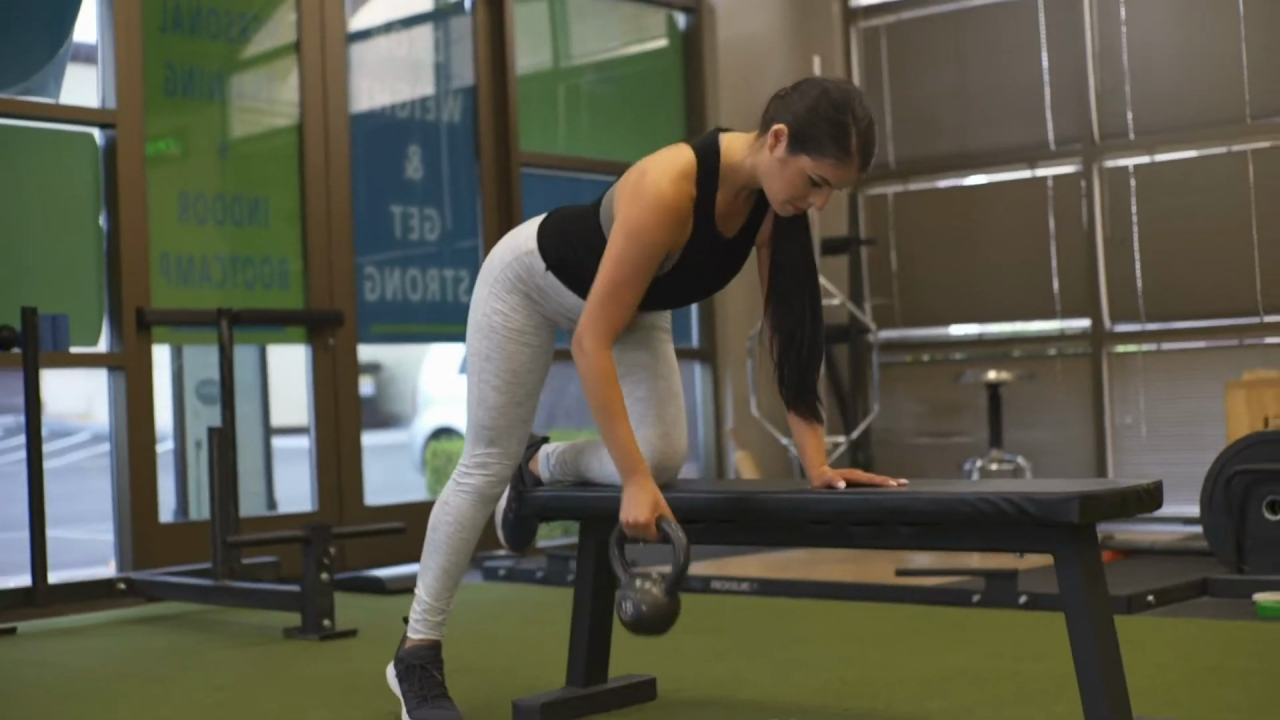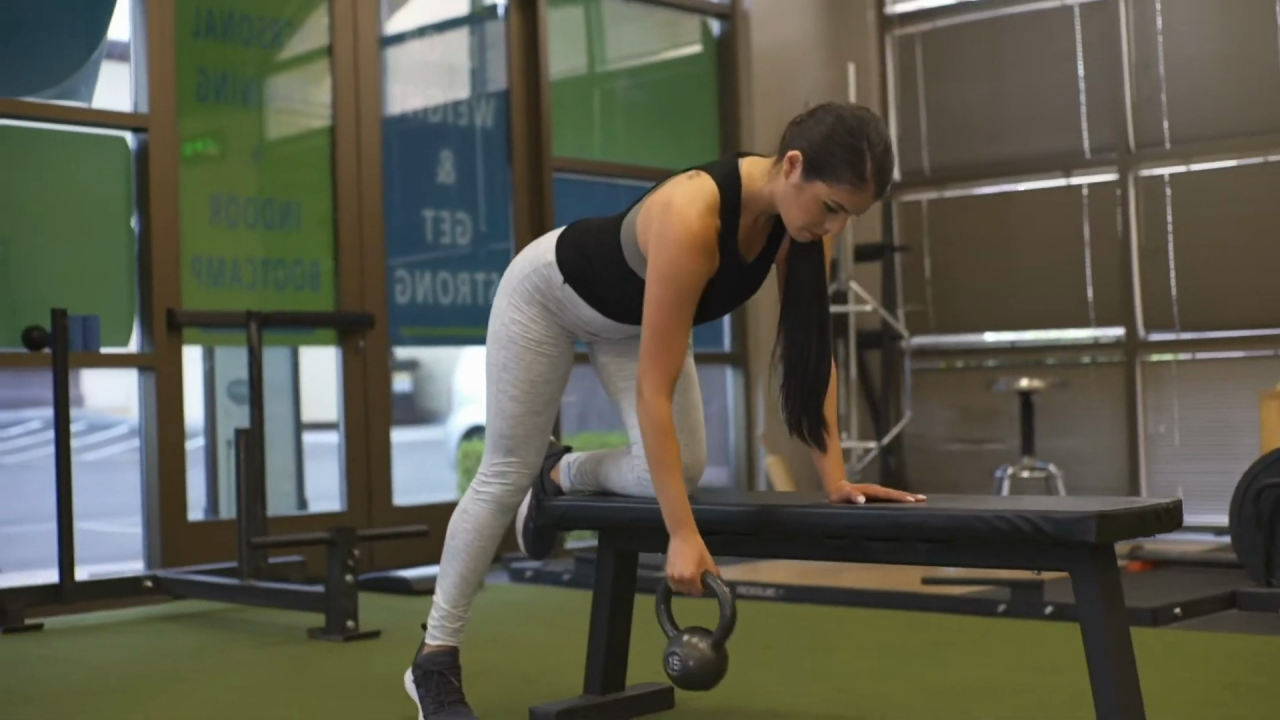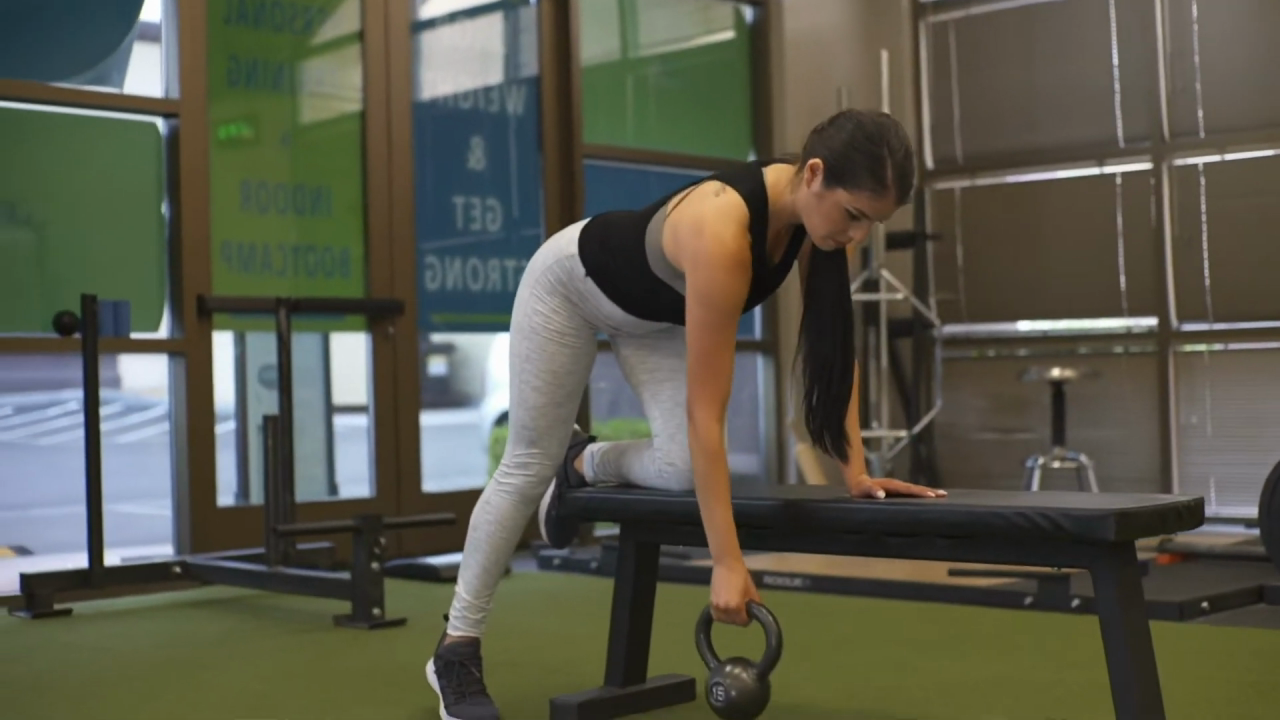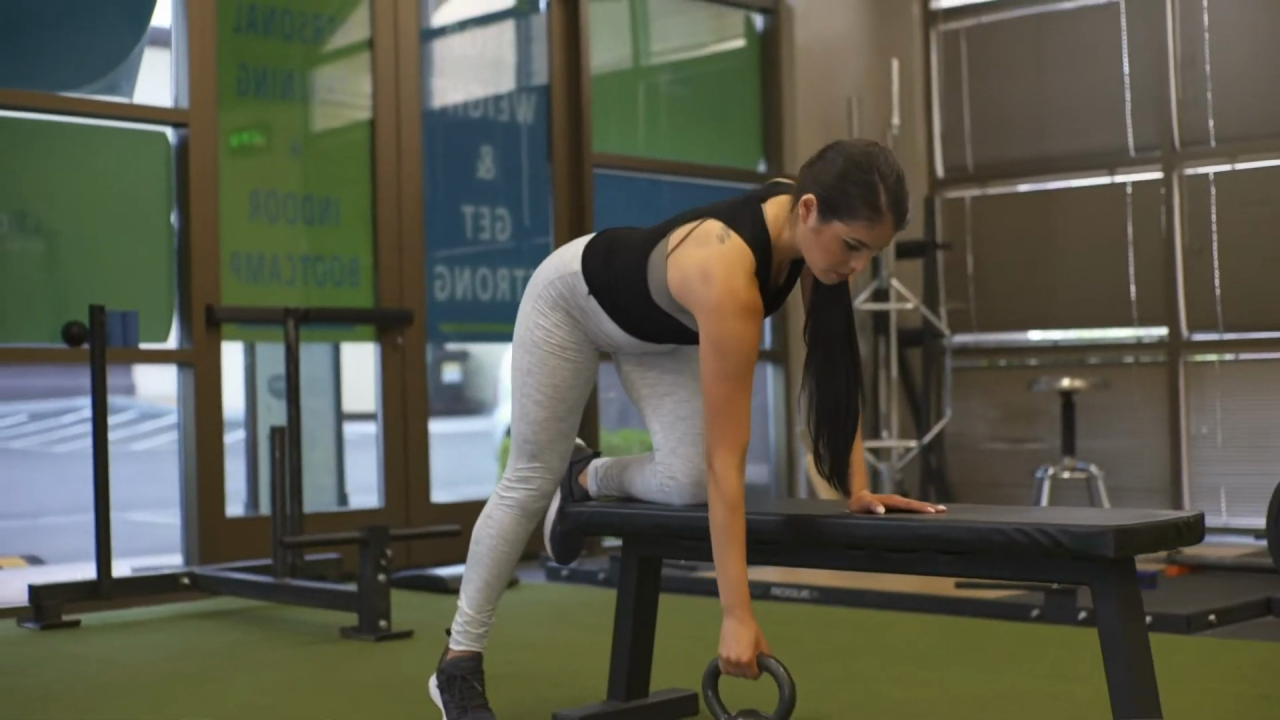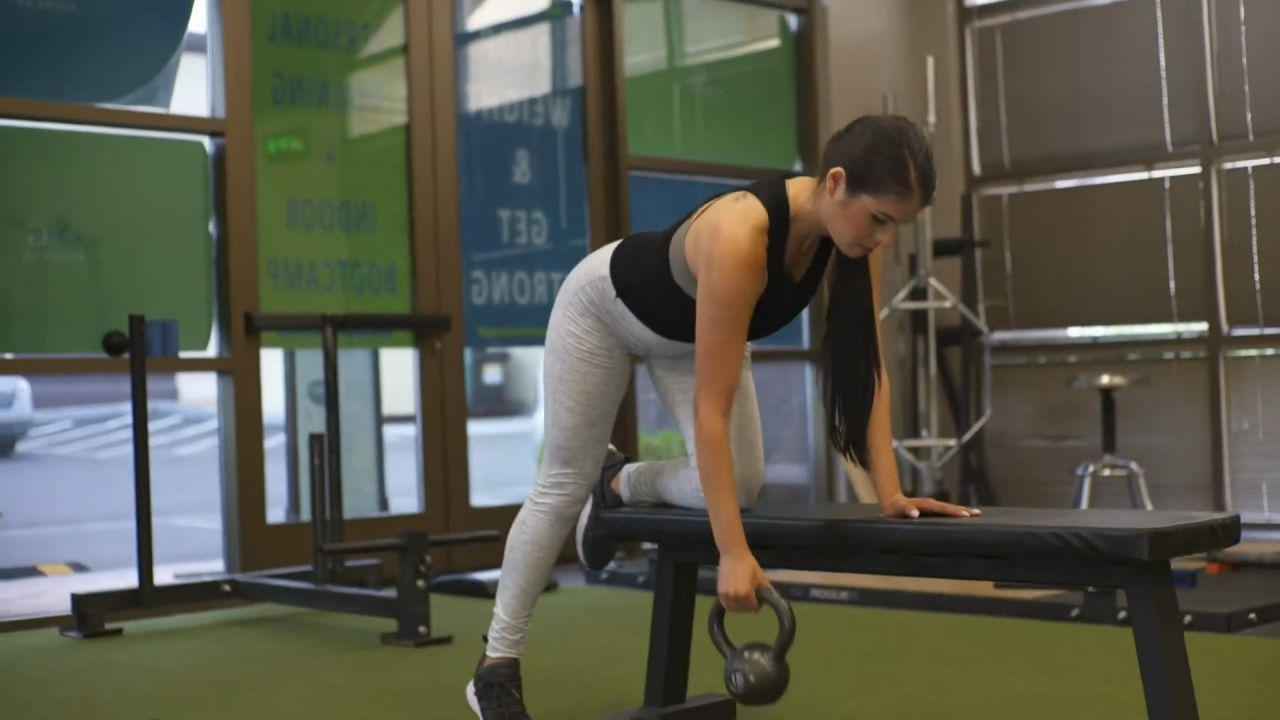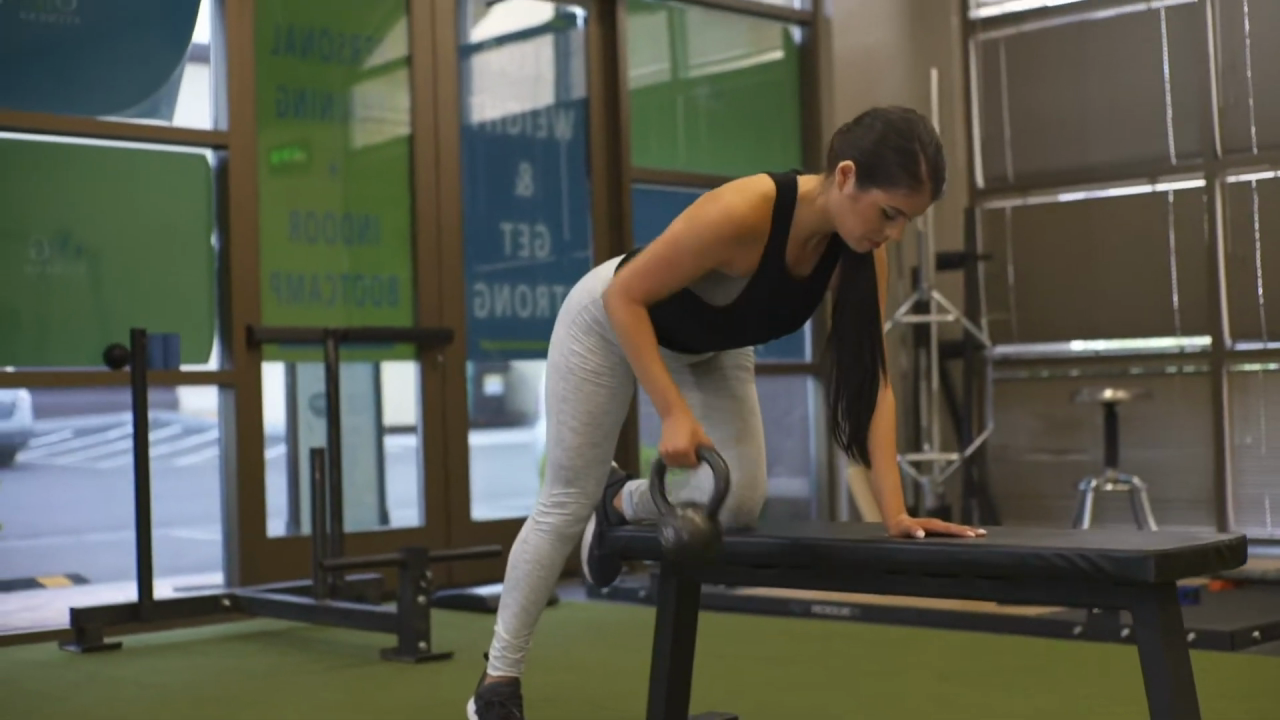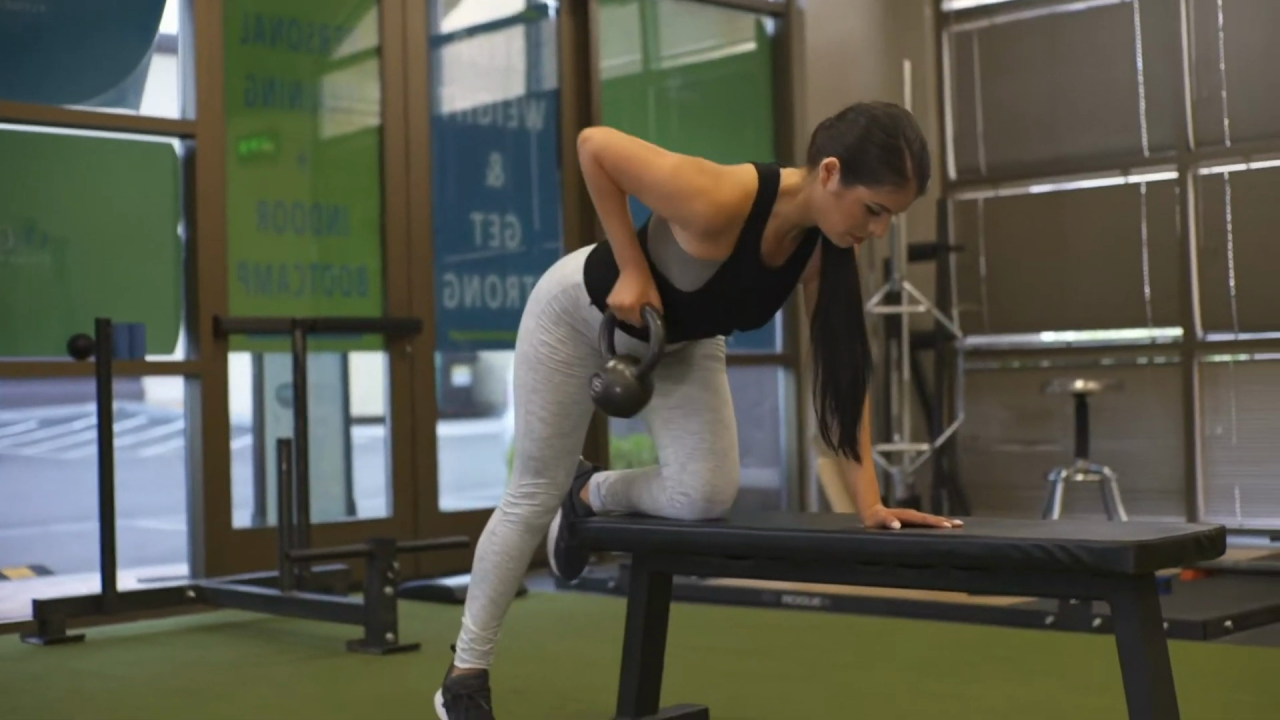
dt=0.3s
person 1, frame 1
left shoulder: (781, 197)
right shoulder: (668, 189)
left elbow: (790, 331)
right elbow: (591, 340)
left wrist: (817, 464)
right wrist: (632, 484)
left hip: (630, 301)
right hip: (533, 281)
left knee: (661, 460)
right knee: (487, 465)
left ankle: (541, 466)
right ankle: (417, 651)
person 1, frame 2
left shoulder: (798, 210)
right shoulder: (692, 218)
left elbow: (812, 348)
right elbow: (654, 391)
left wrist: (834, 477)
right wrist: (682, 536)
left hip: (633, 312)
right hip: (551, 292)
left knee: (677, 472)
right knee: (505, 475)
left ankle: (562, 474)
right ankle: (434, 657)
person 1, frame 3
left shoulder: (819, 210)
right shoulder: (721, 234)
left elbow: (833, 345)
right elbow: (704, 412)
left wrist: (855, 471)
right wrist: (727, 562)
left hip: (660, 309)
right hip: (574, 284)
left knee: (689, 471)
right knee: (529, 465)
left ankle: (585, 465)
right ankle: (456, 648)
person 1, frame 4
left shoulder: (814, 228)
right shoulder: (725, 275)
left elbow: (835, 365)
right elbow: (726, 459)
left wrist: (857, 489)
right wrist: (737, 615)
left hip: (664, 328)
right hip: (575, 299)
left knee: (689, 484)
right knee: (530, 482)
left ankle: (587, 478)
right ankle: (458, 663)
person 1, frame 5
left shoulder: (845, 223)
right shoulder: (740, 238)
left elbow: (865, 366)
right elbow: (710, 411)
left wrist: (889, 491)
right wrist: (732, 553)
left hip: (694, 325)
right hip: (606, 307)
left knee: (734, 488)
right knee: (562, 488)
left ankle: (620, 483)
right ankle: (495, 669)
person 1, frame 6
left shoulder: (859, 244)
right shoulder: (744, 212)
left elbow: (868, 377)
right elbow: (622, 295)
left wrist: (894, 511)
right wrist: (671, 410)
left hip: (710, 348)
right hip: (609, 322)
left knee: (738, 505)
right knee: (565, 508)
left ankle: (624, 502)
person 1, frame 7
left shoulder: (831, 237)
right shoulder: (720, 200)
left elbow: (841, 369)
right elbow: (594, 143)
left wrist: (869, 502)
right wrist: (631, 268)
left hip: (682, 334)
right hip: (582, 311)
left knee: (706, 497)
right knee: (533, 497)
left ankle: (592, 494)
